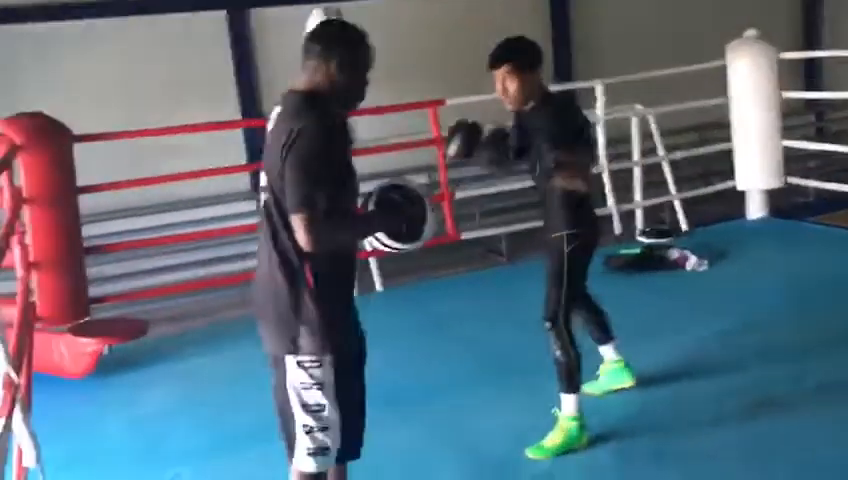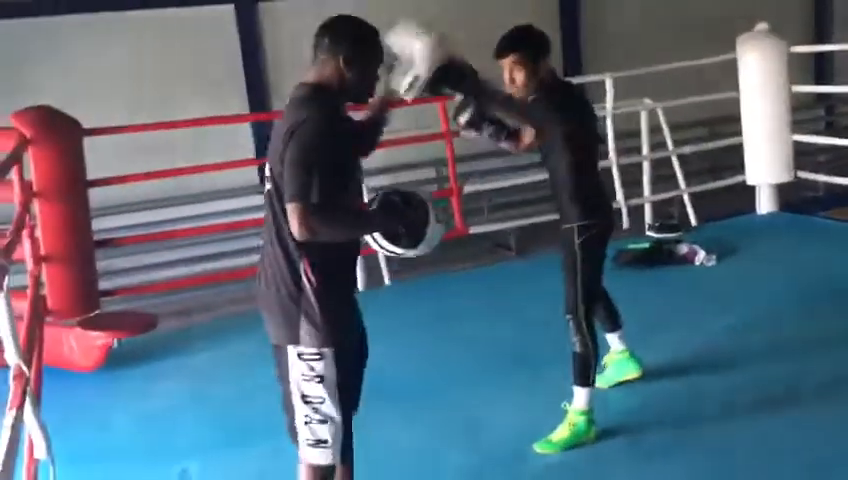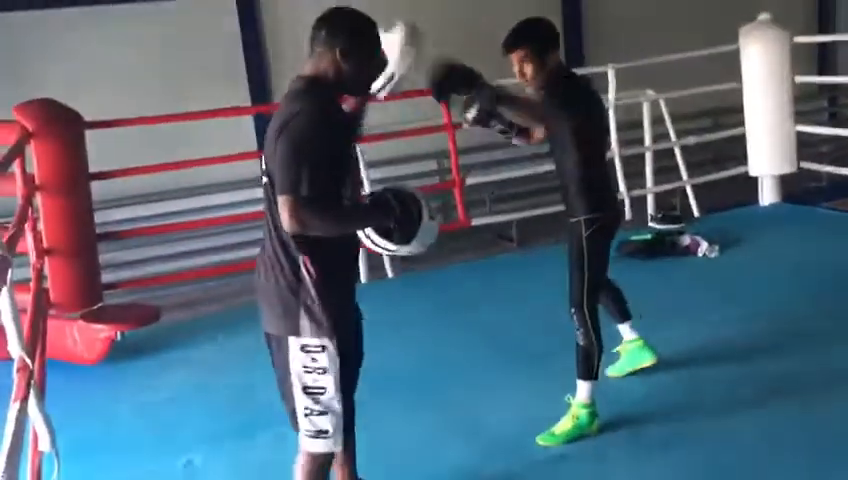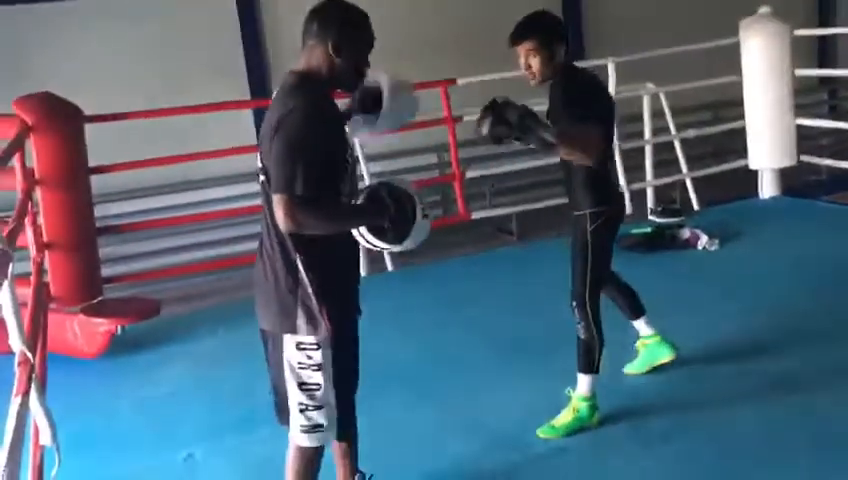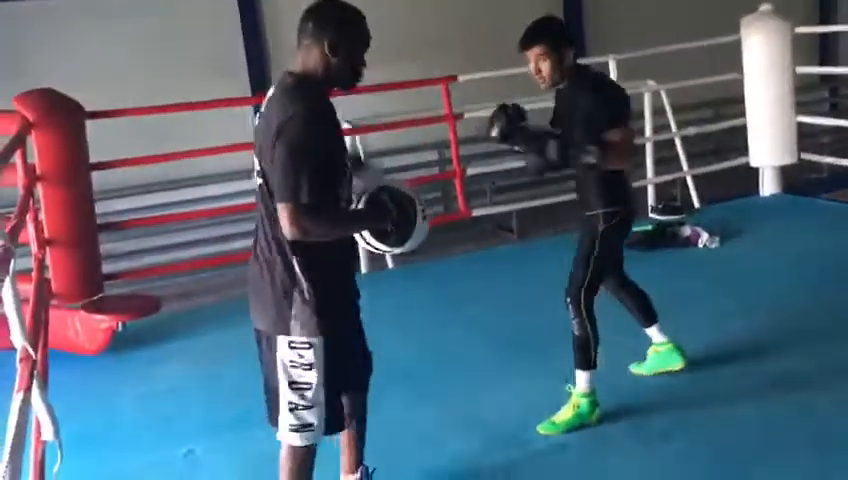
dt=0.1s
person 1, frame 1
left shoulder: (306, 116)
right shoulder: (310, 129)
right elbow: (311, 233)
right wrist: (382, 220)
left hip: (321, 301)
right hip: (305, 310)
left knee: (340, 424)
person 1, frame 2
left shoulder: (321, 112)
right shoulder: (314, 122)
left elbow: (359, 142)
right elbow: (305, 223)
left wrist: (389, 100)
right wrist: (380, 220)
left hip: (323, 294)
right hip: (306, 301)
left knee: (338, 414)
right knee: (321, 432)
person 1, frame 3
left shoulder: (319, 105)
right shoulder: (308, 115)
right elbow: (295, 216)
left wrist: (365, 100)
right wrist: (374, 215)
left hip: (324, 287)
right hip: (305, 296)
left knee: (339, 402)
right knee: (320, 421)
person 1, frame 4
left shoulder: (312, 100)
right shoulder: (302, 111)
right elbow: (291, 215)
left wrist: (356, 106)
right wrist: (368, 214)
left hip: (323, 283)
right hip: (302, 293)
left knee: (340, 392)
right knee: (312, 418)
person 1, frame 5
left shoulder: (288, 95)
right shoulder: (304, 116)
right elbow: (296, 222)
right wrist: (369, 217)
left hip: (320, 283)
right hip: (298, 292)
left knee: (352, 372)
right knee: (304, 416)
person 2, frame 1
left shoulder: (562, 114)
right shoulder: (526, 116)
left elbow: (579, 178)
right elbow: (524, 152)
left wrist: (529, 159)
left hip: (572, 229)
right hip: (557, 227)
left knee: (555, 320)
right knee: (577, 298)
left ankle: (572, 423)
right ankle: (615, 367)
person 2, frame 2
left shoulder: (566, 100)
right shoulder: (546, 100)
left elbow: (530, 119)
right elbow: (522, 140)
left wrist: (476, 90)
right wrist: (484, 123)
left hip: (587, 219)
right hip: (578, 216)
left knee: (576, 312)
right knee: (589, 288)
left ankle: (581, 417)
right ankle: (622, 357)
person 2, frame 3
left shoulder: (573, 94)
right shoulder: (557, 91)
left elbow: (531, 112)
right elbow: (532, 132)
left wrist: (477, 88)
right wrist: (489, 115)
left hip: (593, 214)
right hip: (590, 206)
left knee: (582, 305)
right knee: (594, 280)
left ankle: (584, 410)
right ankle: (634, 344)
person 2, frame 4
left shoulder: (582, 90)
right shoulder: (564, 88)
left elbow: (587, 153)
right elbow: (562, 135)
left wrist: (534, 132)
right wrist: (525, 127)
left hip: (597, 208)
right hip: (588, 206)
left knee: (583, 299)
right knee: (601, 277)
left ankle: (585, 404)
right ankle: (653, 342)
person 2, frame 5
left shoulder: (599, 91)
right shoulder: (564, 94)
left elbow: (625, 154)
right elbow: (552, 151)
left wrist: (577, 153)
right wrist: (521, 135)
left hip: (609, 208)
right hip: (596, 207)
left knee: (578, 295)
right knee: (614, 279)
left ankle: (583, 400)
right ankle: (665, 349)
